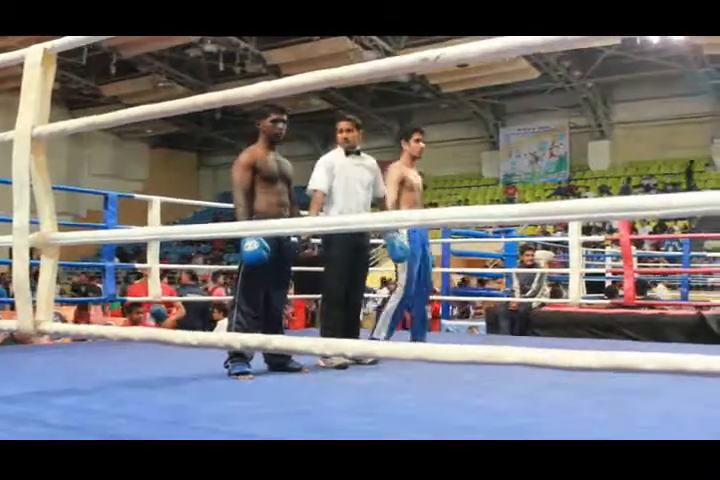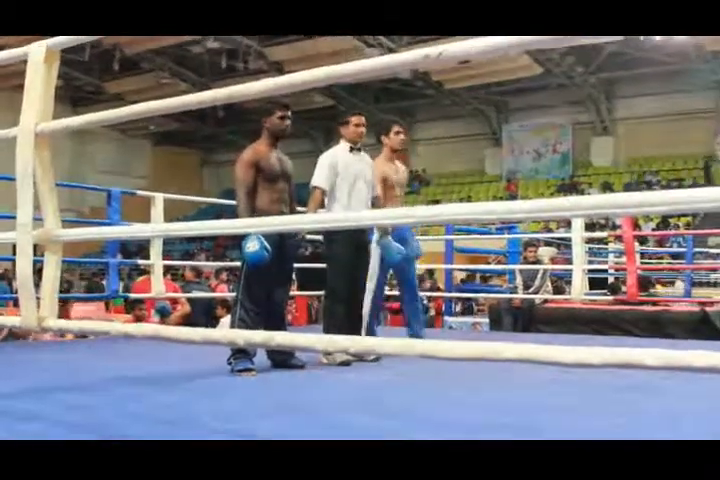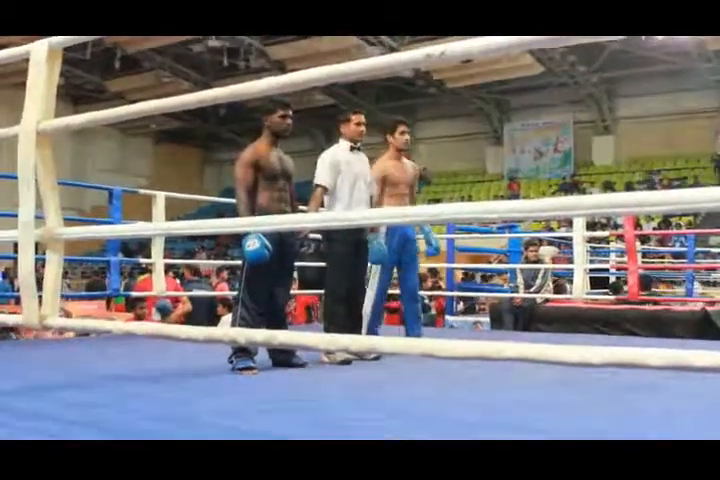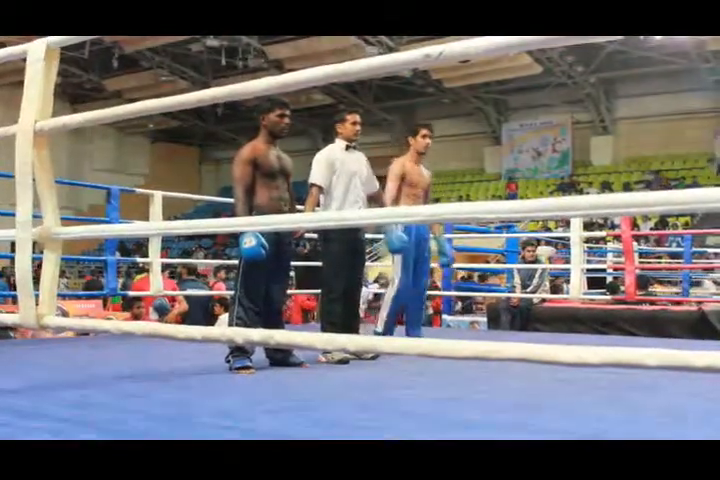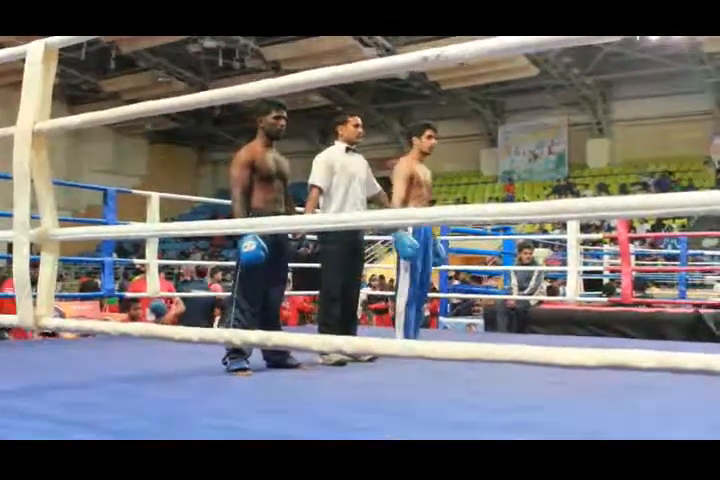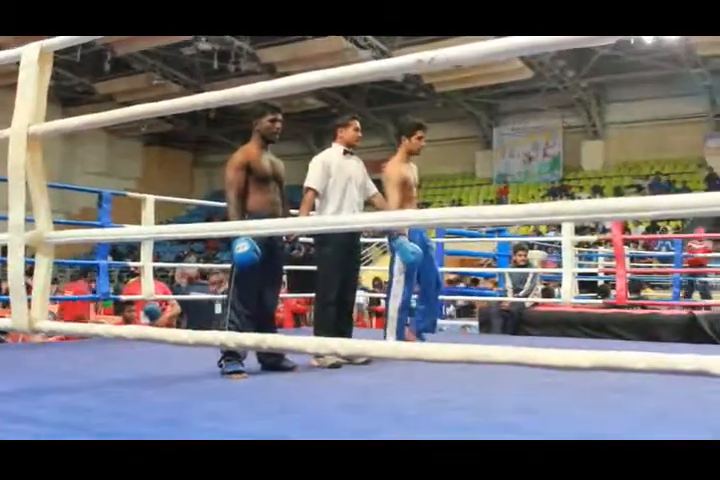
dt=0.5s
person 1, frame 1
left shoulder: (285, 163)
right shoulder: (248, 157)
right elbow: (240, 196)
left hip: (283, 233)
left knee: (277, 299)
right knee: (248, 298)
left ankle: (277, 355)
right ankle: (237, 358)
person 1, frame 2
left shoulder: (286, 160)
right shoulder: (251, 155)
right elbow: (242, 195)
left wrist: (298, 230)
right wrist: (249, 230)
left hip: (286, 230)
left knee: (279, 296)
right knee: (251, 295)
left ankle: (280, 352)
right ankle: (240, 355)
person 1, frame 3
left shoulder: (287, 160)
right shoulder: (251, 154)
right elbow: (243, 194)
right wrist: (248, 230)
left hip: (286, 229)
left knee: (280, 295)
right knee: (252, 294)
left ankle: (281, 351)
right ankle: (242, 353)
person 1, frame 4
left shoulder: (285, 158)
right shoulder: (249, 152)
right elbow: (240, 192)
right wrist: (245, 227)
left hip: (283, 229)
left knee: (276, 295)
right knee: (249, 293)
left ankle: (278, 350)
right ankle: (238, 353)
person 1, frame 5
left shoulder: (282, 160)
right shoulder: (247, 155)
right elbow: (238, 195)
right wrist: (245, 232)
left hip: (280, 231)
right hip: (258, 230)
left knee: (274, 297)
right knee: (246, 295)
left ankle: (275, 352)
right ankle: (236, 355)
person 1, frame 6
left shoulder: (277, 162)
right shoulder: (242, 156)
right elbow: (233, 197)
right wrist: (239, 233)
left hip: (275, 233)
left knee: (269, 299)
right knee: (242, 297)
left ankle: (270, 355)
right ankle: (231, 358)
person 2, frame 1
left shoulder: (370, 163)
right shoulder: (328, 161)
left elbow: (380, 197)
right elbow: (318, 194)
left hip: (361, 234)
right hip: (336, 232)
left knee: (355, 292)
right knee: (333, 291)
person 2, frame 2
left shoulder: (367, 160)
right shoulder: (332, 157)
left elbow: (373, 196)
right elbow: (318, 191)
left hip: (362, 230)
right hip: (339, 229)
left knee: (357, 289)
right knee: (337, 288)
person 2, frame 3
left shoulder: (363, 158)
right shoulder: (332, 155)
right elbow: (320, 190)
left hip: (360, 229)
right hip: (339, 228)
left knee: (357, 288)
right knee: (337, 287)
person 2, frame 4
left shoulder: (361, 159)
right shoulder: (327, 155)
left elbow: (373, 191)
right elbow: (315, 189)
left hip: (357, 229)
right hip: (335, 228)
left knee: (353, 287)
right knee: (334, 287)
person 2, frame 5
left shoulder: (361, 161)
right shoulder: (327, 157)
left elbow: (375, 192)
right elbow: (315, 191)
left hip: (356, 230)
right hip: (334, 229)
left knee: (352, 289)
right knee: (332, 288)
person 2, frame 6
left shoulder: (358, 164)
right shoulder: (324, 159)
left elbow: (373, 195)
right elbow: (311, 193)
left hip: (353, 233)
right hip: (331, 232)
left knee: (348, 292)
right knee: (328, 291)
person 3, frame 1
left shoulder: (416, 176)
right shoulder: (396, 170)
right elbow: (390, 204)
left wrist: (424, 241)
left hip: (419, 231)
right hip: (405, 231)
left knee: (423, 287)
right knee: (406, 285)
left ankle: (419, 338)
right ankle: (380, 336)
person 3, frame 2
left shoulder: (403, 169)
right shoulder: (377, 167)
right elbow: (377, 205)
left wrist: (410, 233)
right wrist: (386, 238)
left hip: (401, 229)
right hip: (382, 231)
left knee: (411, 284)
right knee: (375, 285)
left ankle: (416, 335)
right ankle: (367, 337)
person 3, frame 3
left shoulder: (413, 168)
right shoulder: (381, 167)
right elbow: (372, 203)
left wrist: (426, 230)
right wrist: (374, 236)
left hip: (408, 228)
right hip: (388, 227)
left knee: (411, 285)
right knee: (379, 284)
left ankle: (414, 335)
right ankle: (368, 335)
person 3, frame 4
left shoulder: (427, 174)
right shoulder: (399, 165)
right elbow: (388, 198)
left wrist: (440, 239)
right wrist: (390, 227)
left hip: (422, 228)
right hip: (404, 225)
left knee: (420, 284)
right knee: (401, 282)
left ankle: (412, 334)
right ankle: (383, 332)
person 3, frame 5
left shoulder: (426, 171)
right shoulder: (405, 165)
right elbow: (397, 201)
left wrist: (435, 239)
right wrist: (400, 232)
left hip: (425, 228)
right hip: (410, 227)
left knee: (422, 287)
right knee: (408, 286)
left ankle: (412, 337)
right ankle: (403, 339)
person 3, frame 6
left shoulder: (412, 168)
right shoulder: (393, 169)
right elbow: (393, 208)
right wrist: (401, 239)
left hip: (418, 230)
right hip: (404, 232)
left knee: (432, 283)
right knee: (401, 288)
left ankle: (416, 329)
right ankle: (394, 341)
